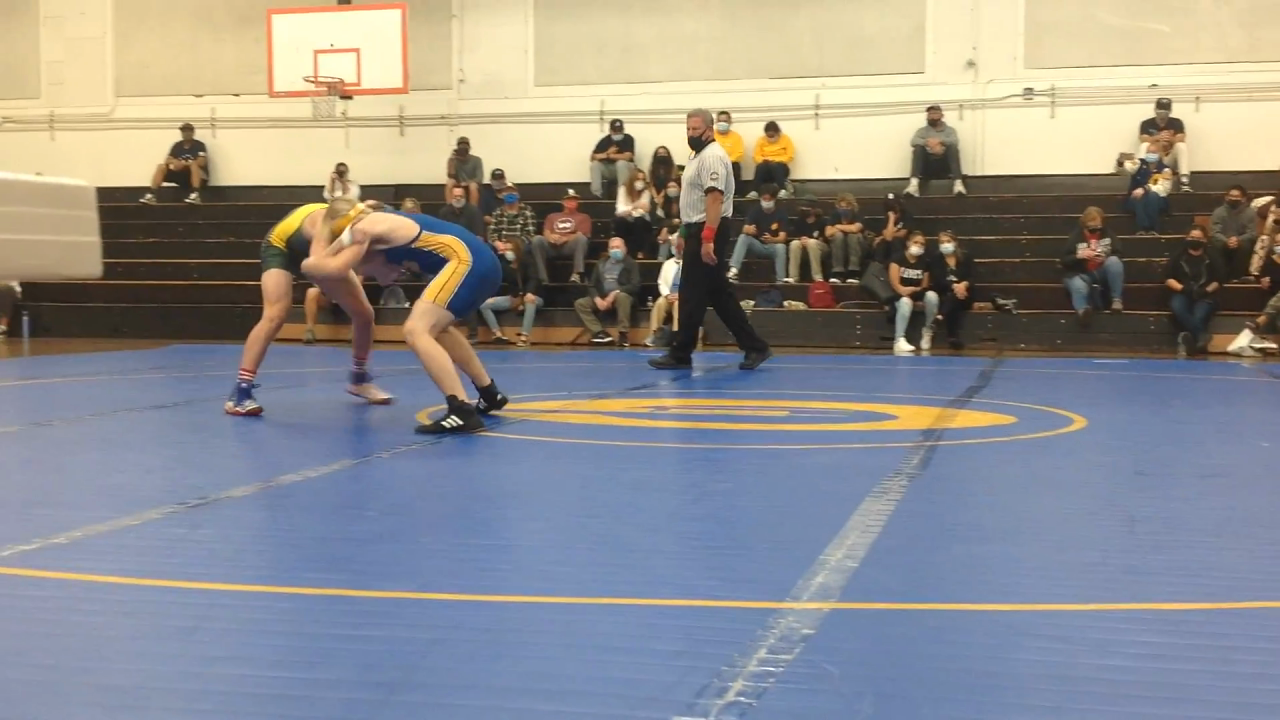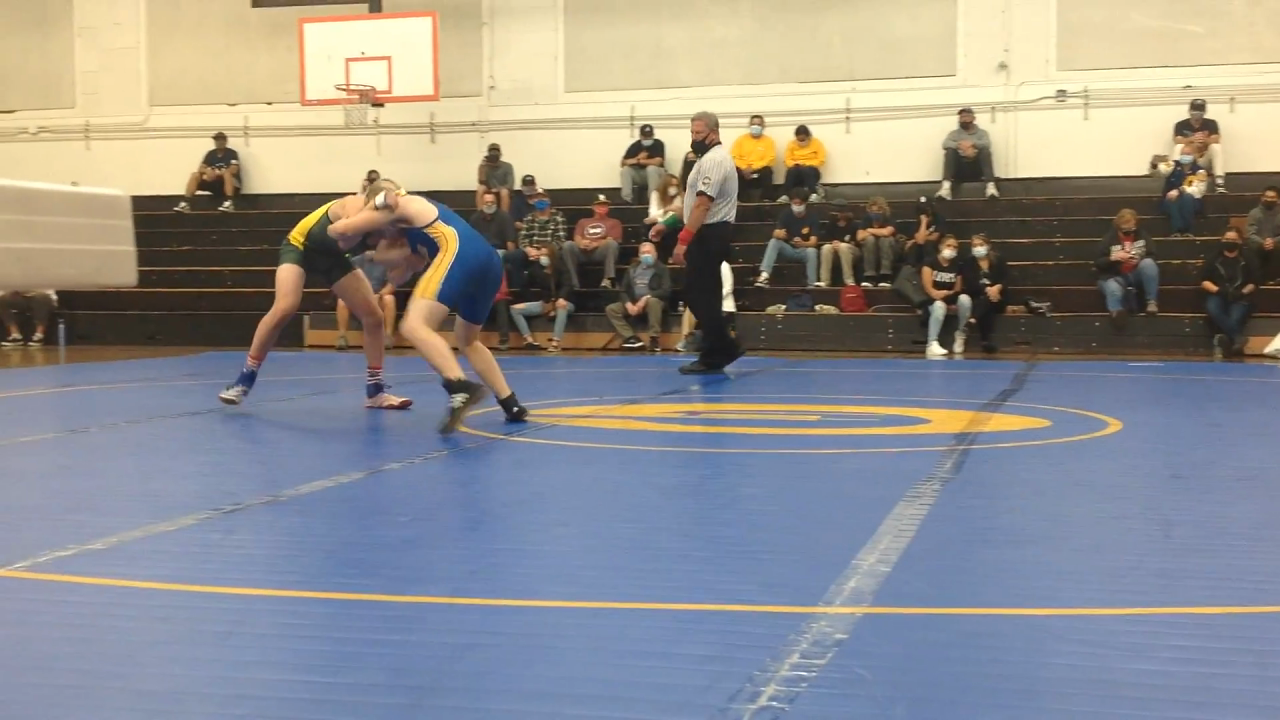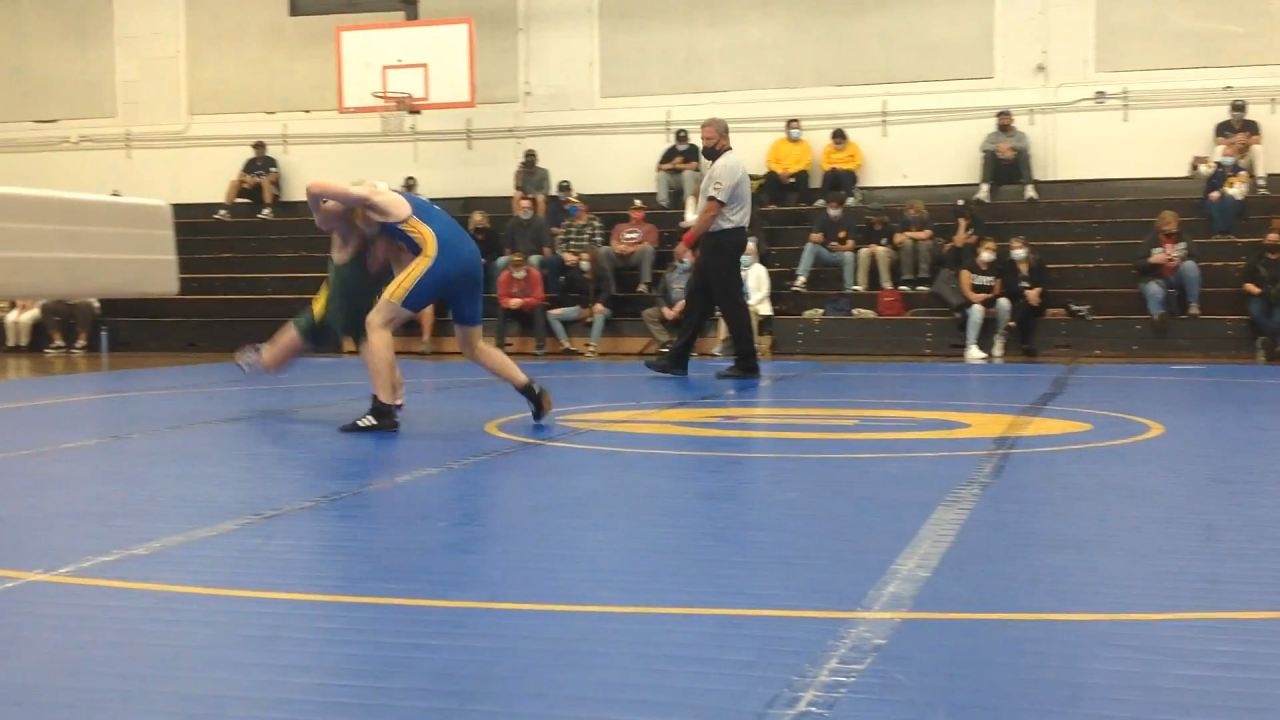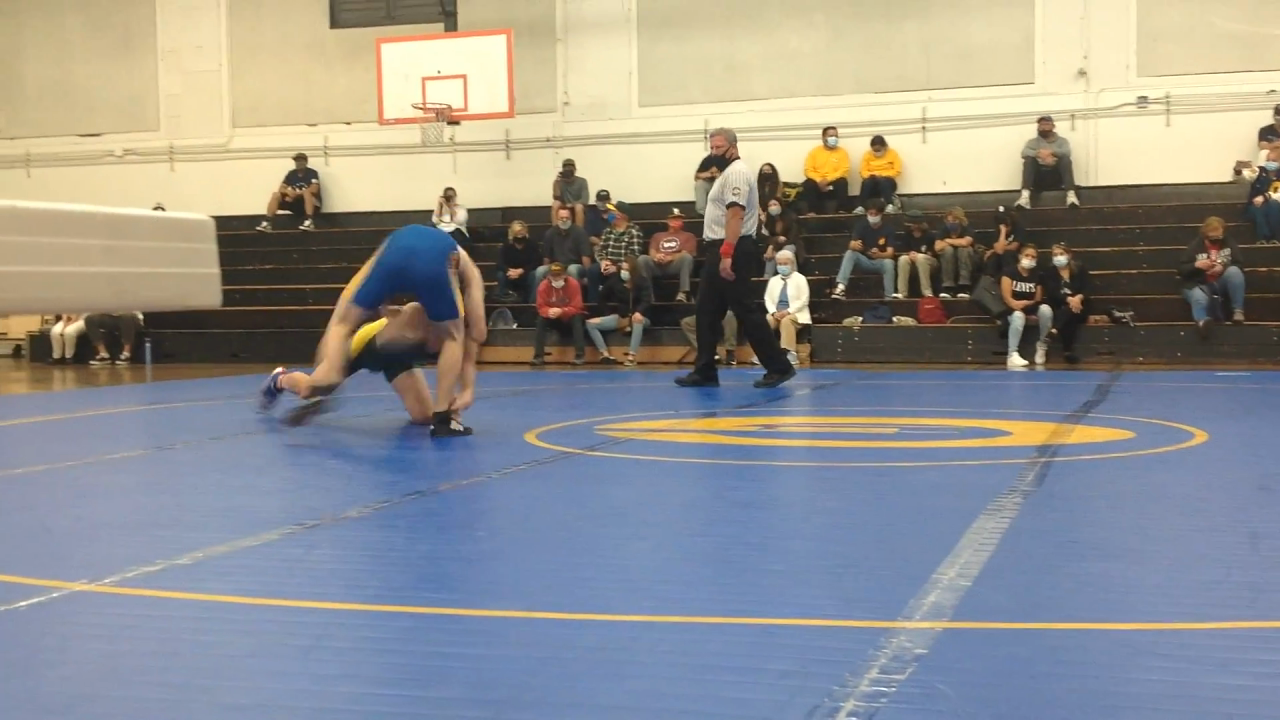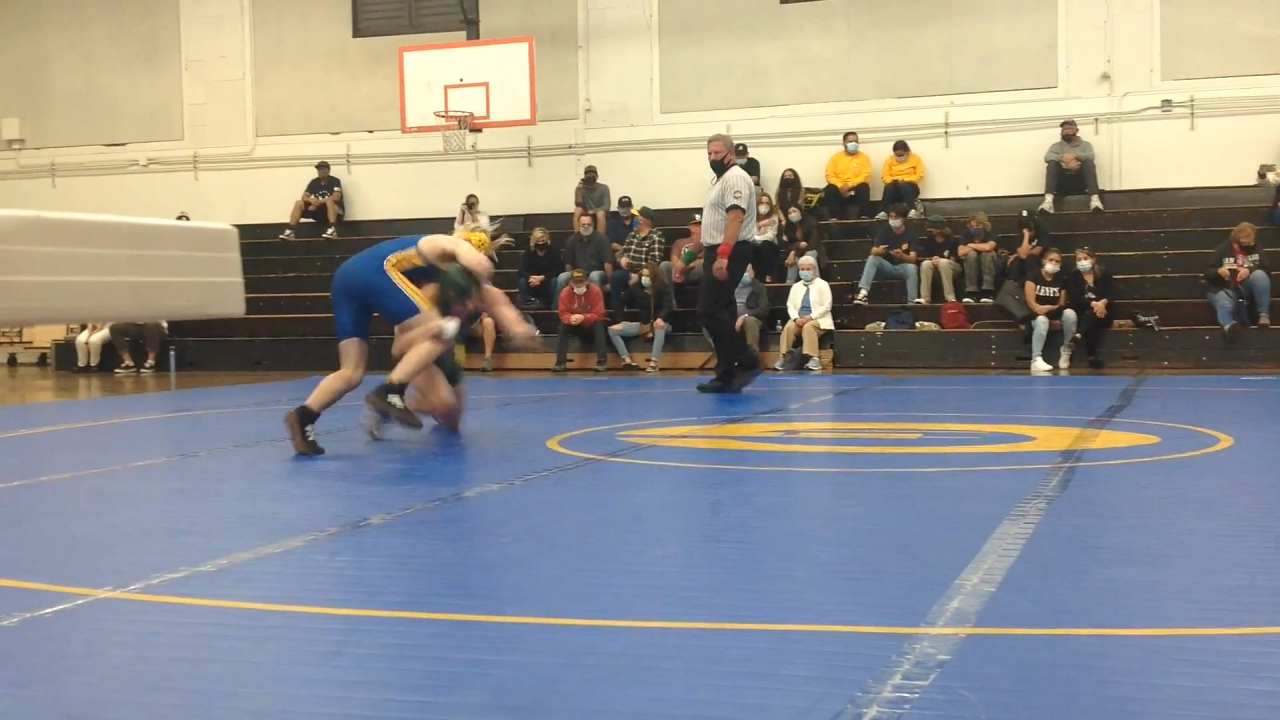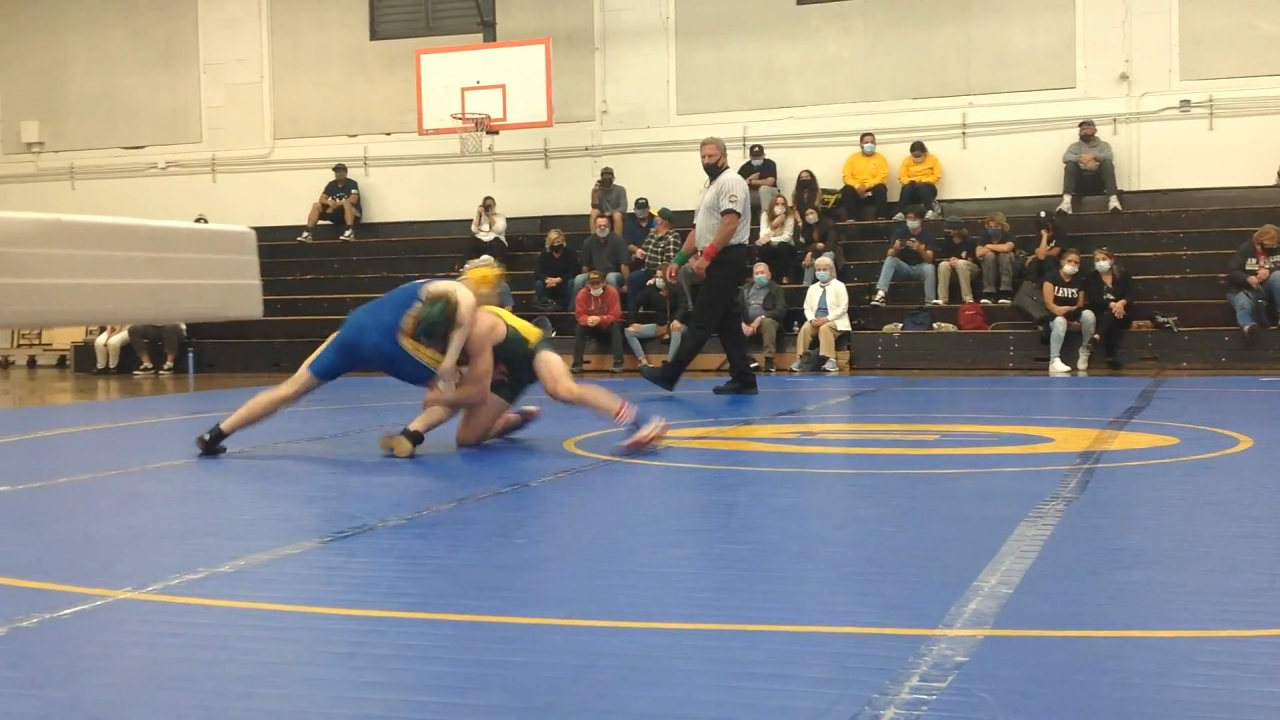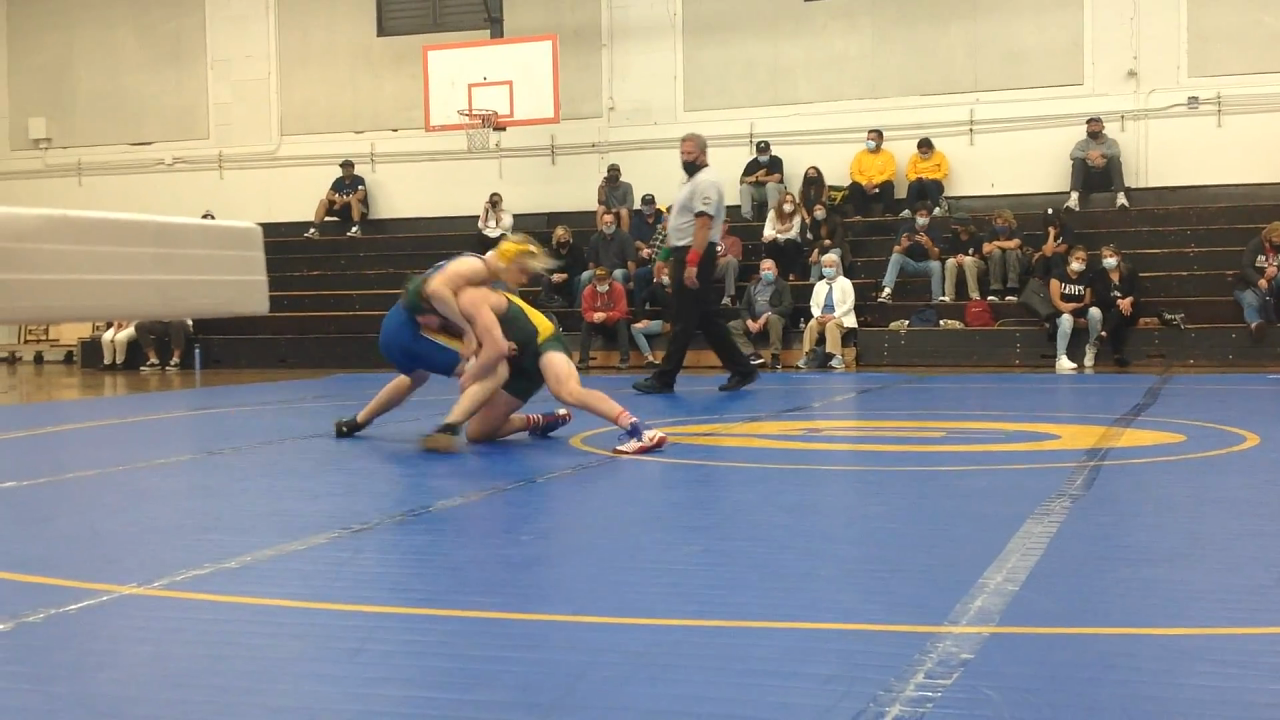
dt=0.3s
person 1, frame 1
left shoulder: (712, 156)
right shoulder: (700, 156)
left elbow: (714, 200)
left wrist: (708, 240)
right wrist: (695, 237)
left hip: (707, 233)
right hip: (701, 231)
left knee: (693, 294)
right knee: (719, 295)
left ankle: (681, 354)
right ankle: (754, 348)
person 1, frame 2
left shoulder: (715, 160)
right shoulder: (710, 158)
left elbow: (702, 205)
right elbow: (695, 202)
left wrist: (683, 241)
right wrist: (666, 224)
left hip: (708, 234)
right hip: (707, 233)
left knee: (704, 298)
right knee: (696, 295)
left ankle: (712, 358)
right ankle: (724, 347)
person 1, frame 3
left shoulder: (725, 165)
right shoulder: (723, 164)
left elbow: (711, 211)
left wrist: (687, 241)
right wrist: (695, 240)
left hip: (723, 241)
right hip: (718, 241)
left knee: (730, 303)
right knee: (698, 301)
left ankle: (747, 365)
right ankle: (677, 358)
person 1, frame 4
left shoulder: (736, 173)
right shoulder: (726, 174)
left elbow: (735, 216)
left wrist: (727, 254)
left hip: (732, 250)
right hip: (721, 250)
left knee: (746, 311)
right knee: (707, 312)
left ankle: (779, 366)
right ankle: (704, 371)
person 1, frame 5
left shoulder: (736, 178)
right shoulder: (718, 183)
left elbow: (736, 218)
right elbow: (706, 227)
left wrist: (723, 255)
right wrist: (685, 258)
left hip: (731, 254)
right hip: (719, 254)
left knee: (709, 310)
right knee: (720, 313)
left ankle: (749, 362)
right ankle: (728, 375)
person 1, frame 6
left shoulder: (730, 182)
right shoulder: (711, 187)
left elbow: (730, 222)
right elbow: (698, 230)
left wrist: (707, 256)
right wrist: (678, 260)
left hip: (726, 258)
right hip: (717, 259)
left knee: (702, 319)
right knee: (727, 321)
left ankle: (669, 374)
right ankle: (744, 380)
person 1, frame 7
left shoulder: (705, 182)
right shoulder: (692, 181)
left elbow: (703, 225)
left wrist: (692, 263)
right wrist: (665, 256)
left hip: (693, 257)
right hip: (686, 256)
left knee: (684, 320)
right knee: (707, 318)
left ankle: (665, 378)
right ankle: (741, 370)
person 2, frame 1
left shoulder: (366, 226)
right shoulder: (392, 224)
left elbow: (336, 270)
left wrist: (311, 263)
left hip: (467, 260)
right hip: (488, 263)
left knee: (415, 331)
right knee: (439, 328)
left ankle: (463, 411)
right ankle: (490, 393)
person 2, frame 2
left shoulder: (399, 206)
right shoulder: (418, 222)
left elbow: (341, 229)
right elbow: (383, 254)
left hip: (461, 253)
right hip: (491, 263)
left knee: (413, 327)
right knee: (467, 342)
left ankle: (461, 387)
right ankle: (512, 405)
person 2, frame 3
left shoulder: (373, 198)
left elbow: (315, 189)
left wrist: (318, 211)
left hip: (440, 257)
right hip: (469, 262)
left knee: (377, 323)
right knee: (472, 348)
left ankle: (383, 412)
right ankle: (533, 393)
person 2, frame 4
right shoulder: (465, 263)
right elbow: (478, 330)
left hip: (393, 257)
right hip: (434, 262)
left knee: (340, 324)
right knee: (454, 337)
left ankle: (322, 384)
right ankle: (443, 418)
person 2, frame 5
right shoulder: (453, 246)
right elbow: (480, 266)
left hip: (344, 277)
right hip: (377, 273)
left knee: (351, 372)
right knee: (439, 335)
left ankle: (304, 415)
right ankle: (390, 392)
person 2, frame 6
left shoulder: (430, 286)
right shoulder: (462, 292)
right elbow: (467, 307)
right wrist: (451, 360)
left hip: (357, 326)
right hip: (388, 340)
left knee: (291, 389)
right knee: (446, 380)
left ankle: (216, 434)
person 2, frame 7
left shoulder: (479, 274)
right shoulder: (477, 267)
right elbow: (435, 289)
right wrist: (468, 330)
left hip: (392, 330)
right hip: (411, 333)
left knee: (414, 378)
right knee: (495, 374)
left ankle: (354, 423)
right ankle: (448, 428)
person 3, frame 1
right shoulder: (324, 222)
right hip: (282, 246)
left knee: (365, 313)
right knee: (274, 316)
left ankle: (360, 379)
right ankle: (241, 392)
person 3, frame 2
right shoulder: (355, 205)
left elbow: (396, 279)
right elbow: (344, 241)
left hip: (333, 257)
right hip: (300, 246)
left knee: (374, 315)
right knee: (284, 309)
left ankle: (375, 390)
right ankle: (246, 378)
person 3, frame 3
right shoulder: (351, 238)
right elbow: (322, 215)
left hip: (363, 319)
right hip: (326, 317)
left knee: (392, 386)
right knee: (273, 362)
right ankle: (257, 356)
person 3, frame 4
right shoulder: (415, 314)
left elbow: (466, 379)
left hip: (400, 359)
right hip: (365, 346)
left knee: (425, 416)
right knee: (309, 390)
right ankle: (280, 380)
person 3, frame 5
left shoulder: (486, 297)
right shoulder: (428, 296)
right elbow: (400, 350)
left hip: (448, 356)
left knee: (452, 424)
right knee: (440, 404)
person 3, frame 6
left shoulder: (476, 330)
left elbow: (477, 393)
left wrist: (441, 396)
right hip: (508, 371)
left knee: (563, 389)
right knee: (467, 437)
left ankle: (636, 419)
right ankle: (509, 419)
person 3, frame 7
left shoulder: (466, 299)
left elbow: (498, 347)
left wrist: (470, 376)
left hip: (544, 342)
right hip: (522, 363)
left knee: (569, 393)
right knee: (476, 433)
left ankle: (638, 430)
